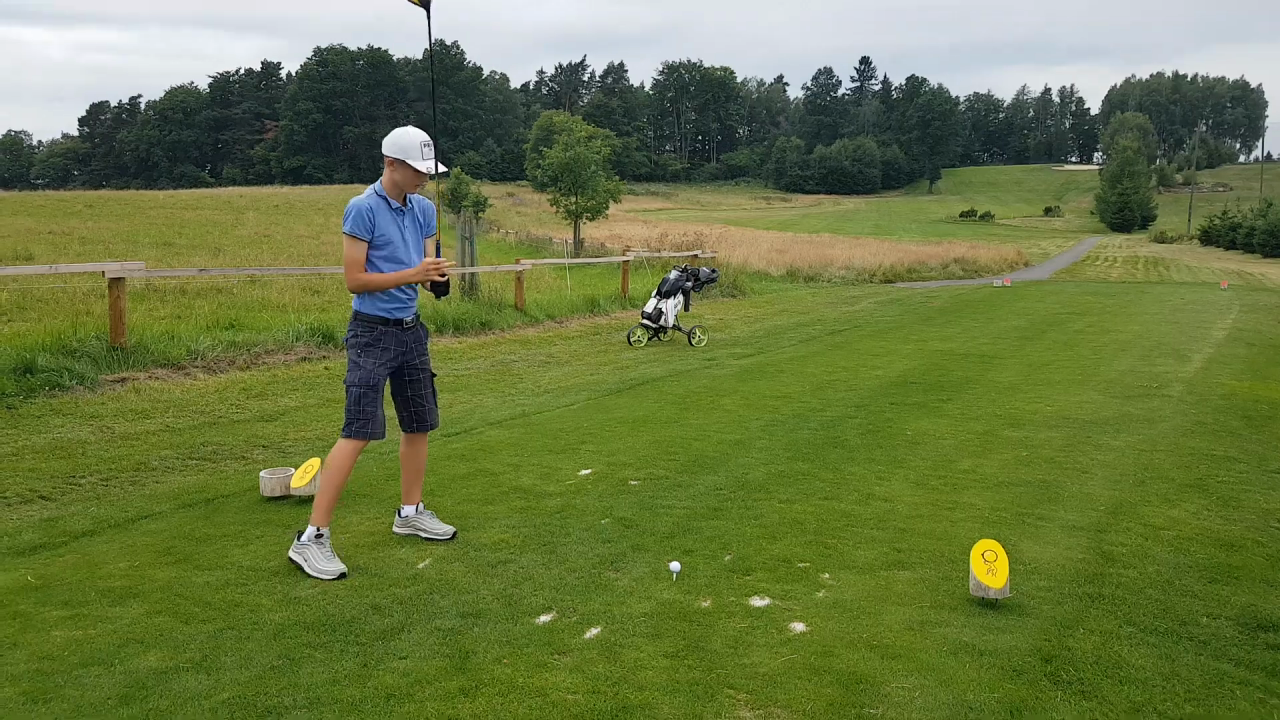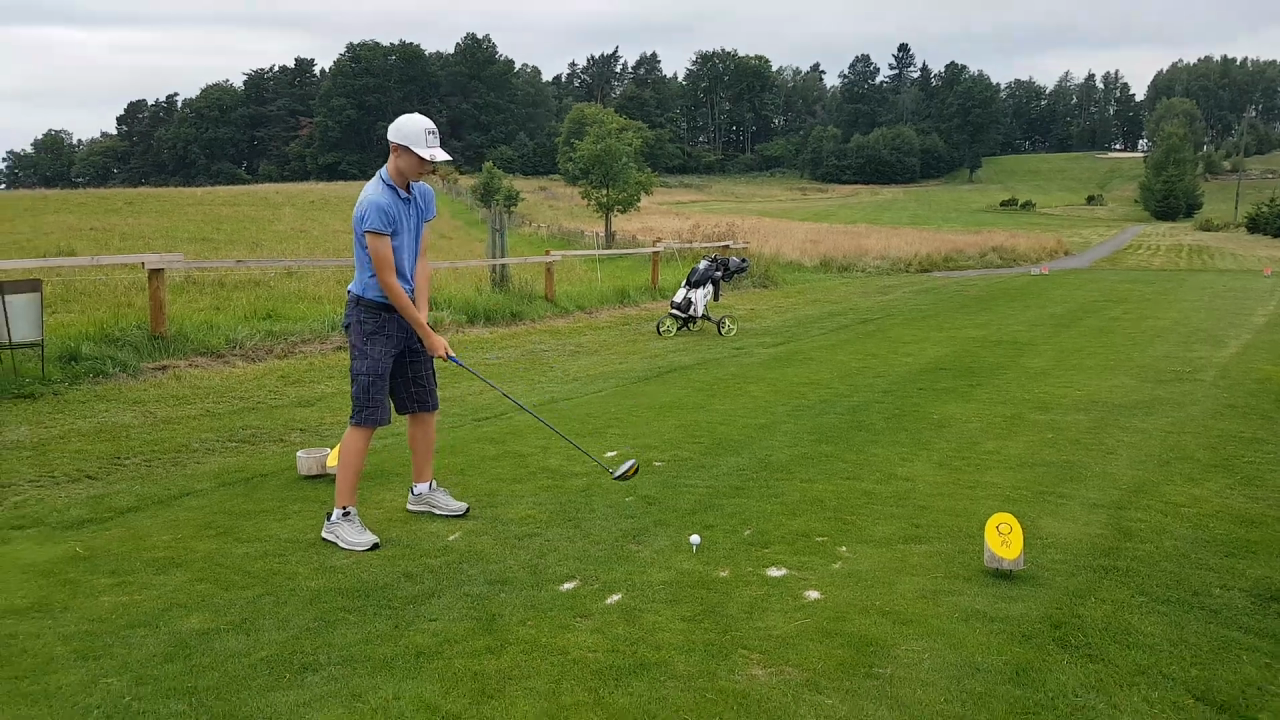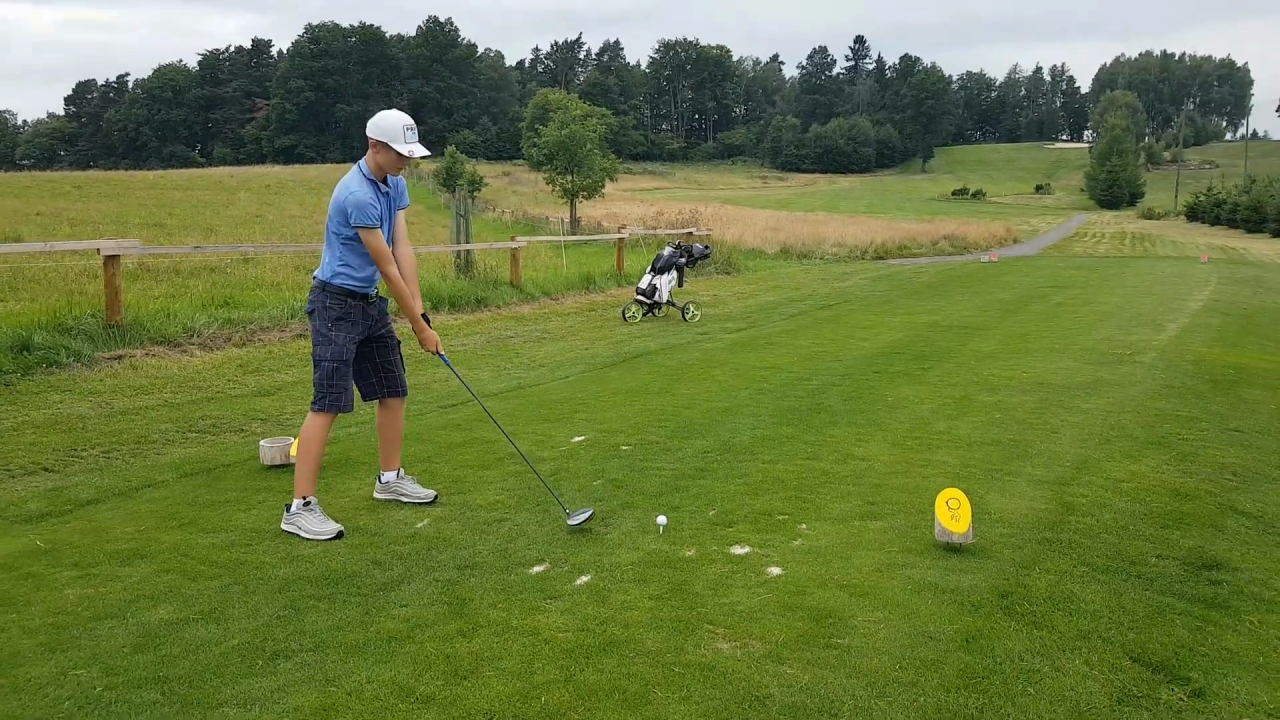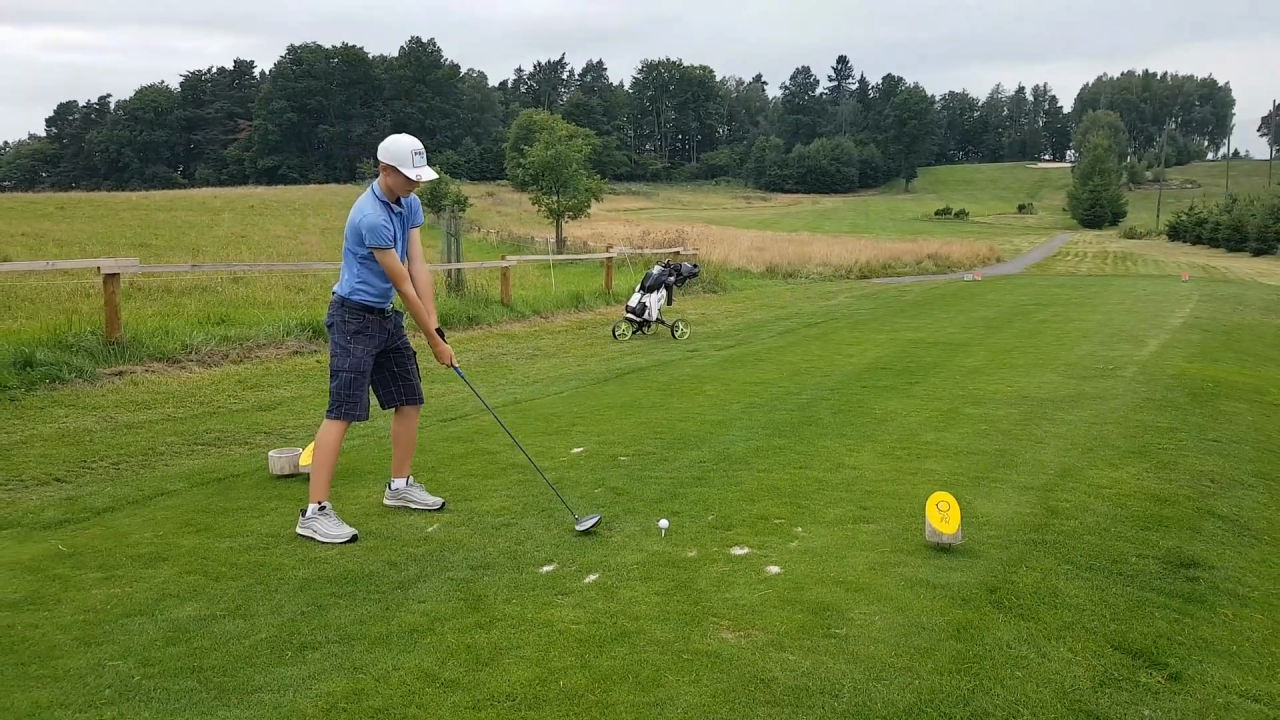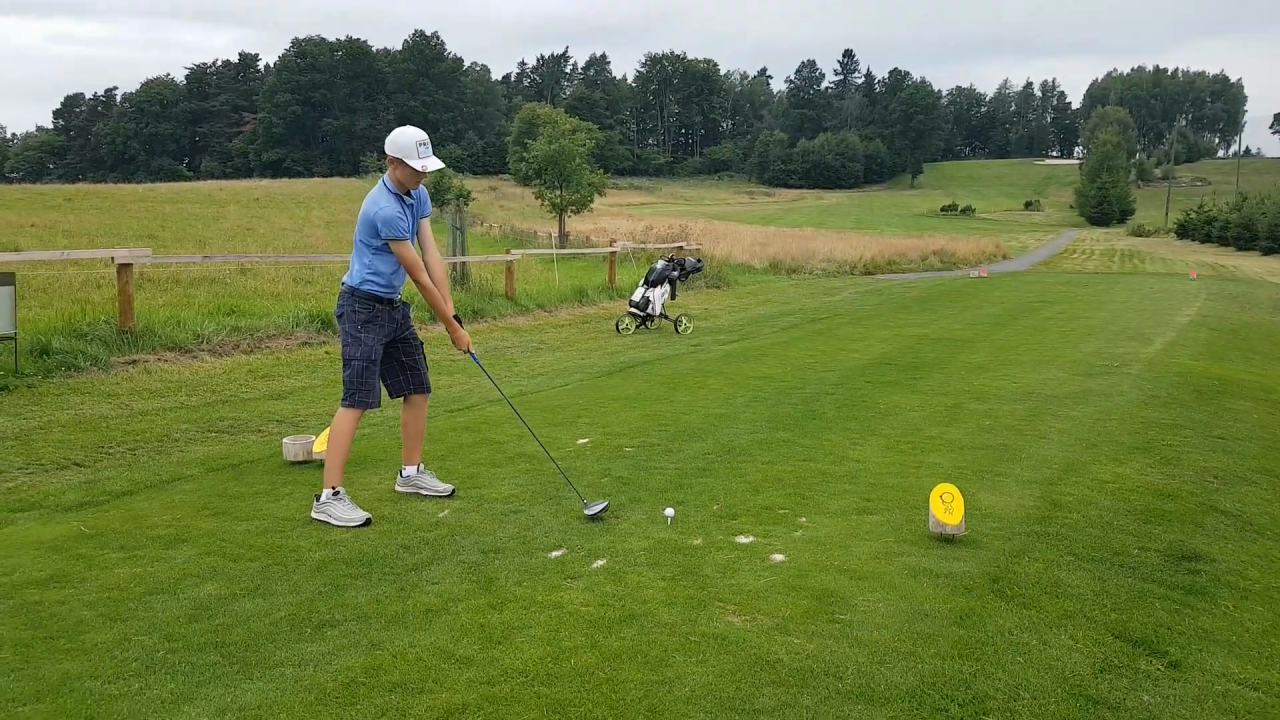
dt=0.5s
person 1, frame 1
left shoulder: (426, 209)
right shoulder: (362, 208)
right elbow: (355, 281)
left wrist: (436, 276)
right wrist: (414, 272)
left hip: (410, 329)
right hip: (373, 330)
left knee: (419, 425)
right knee: (359, 432)
left ankle: (410, 512)
right ankle: (311, 536)
person 1, frame 2
left shoulder: (423, 195)
right shoulder: (377, 202)
left elbow: (419, 263)
right elbow: (386, 281)
left wrist: (425, 320)
right wrist: (426, 334)
left hip: (404, 316)
right hip: (372, 316)
left knee: (424, 406)
right knee: (367, 416)
left ankle: (423, 490)
right ankle: (340, 516)
person 1, frame 3
left shoulder: (395, 185)
right shoulder: (357, 196)
left elbow: (403, 251)
right elbow: (388, 268)
left wrist: (421, 311)
right wrist: (420, 328)
left hip: (369, 302)
right hip: (336, 303)
left knee: (393, 392)
right knee: (329, 402)
left ankle: (390, 478)
right ankle: (300, 507)
person 1, frame 4
left shoulder: (410, 204)
right shoulder: (371, 217)
left elbow: (419, 267)
right elbow: (403, 285)
left wrist: (436, 326)
right wrist: (435, 342)
left hip: (386, 316)
right hip: (354, 318)
left knee: (409, 400)
right knee: (343, 411)
left ankle: (400, 485)
right ankle: (315, 511)
person 1, frame 5
left shoulder: (418, 196)
right shoulder: (385, 209)
left elbow: (432, 256)
right elbow: (419, 275)
left wrist: (453, 312)
right wrist: (452, 328)
left hip: (393, 307)
right hip: (363, 308)
left knee: (417, 390)
right knee: (357, 400)
left ankle: (411, 473)
right ankle: (329, 496)
